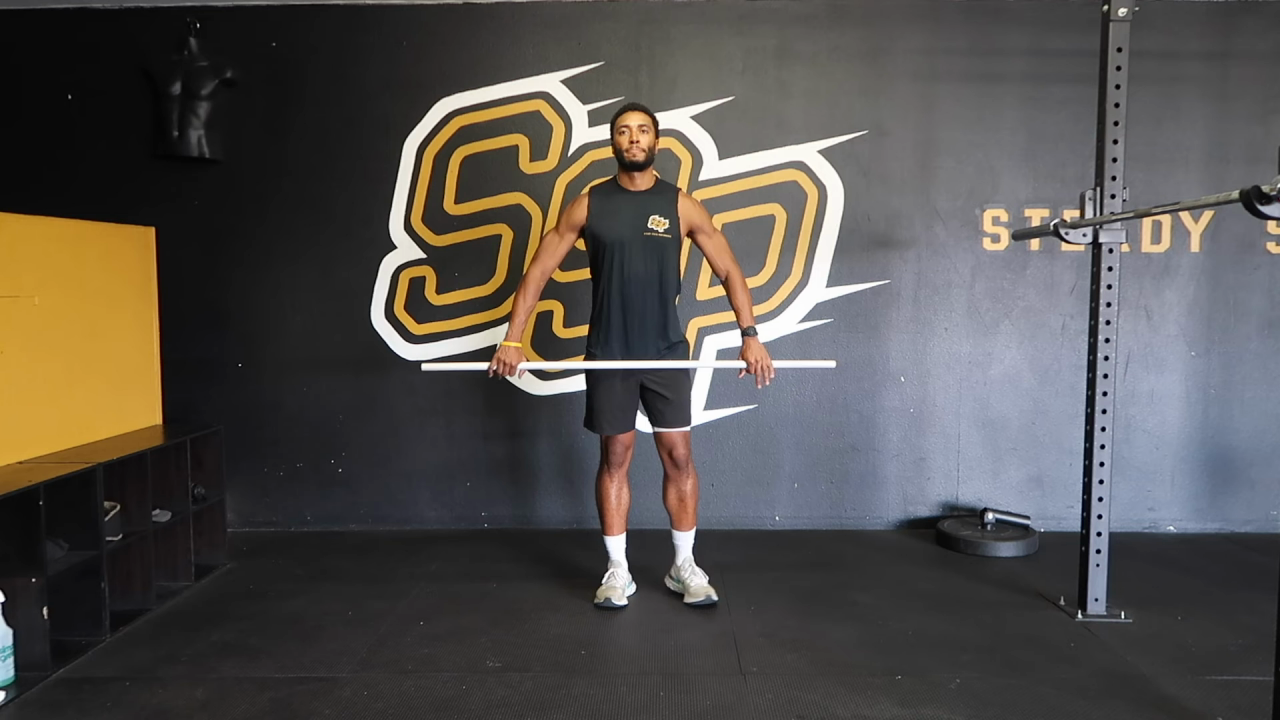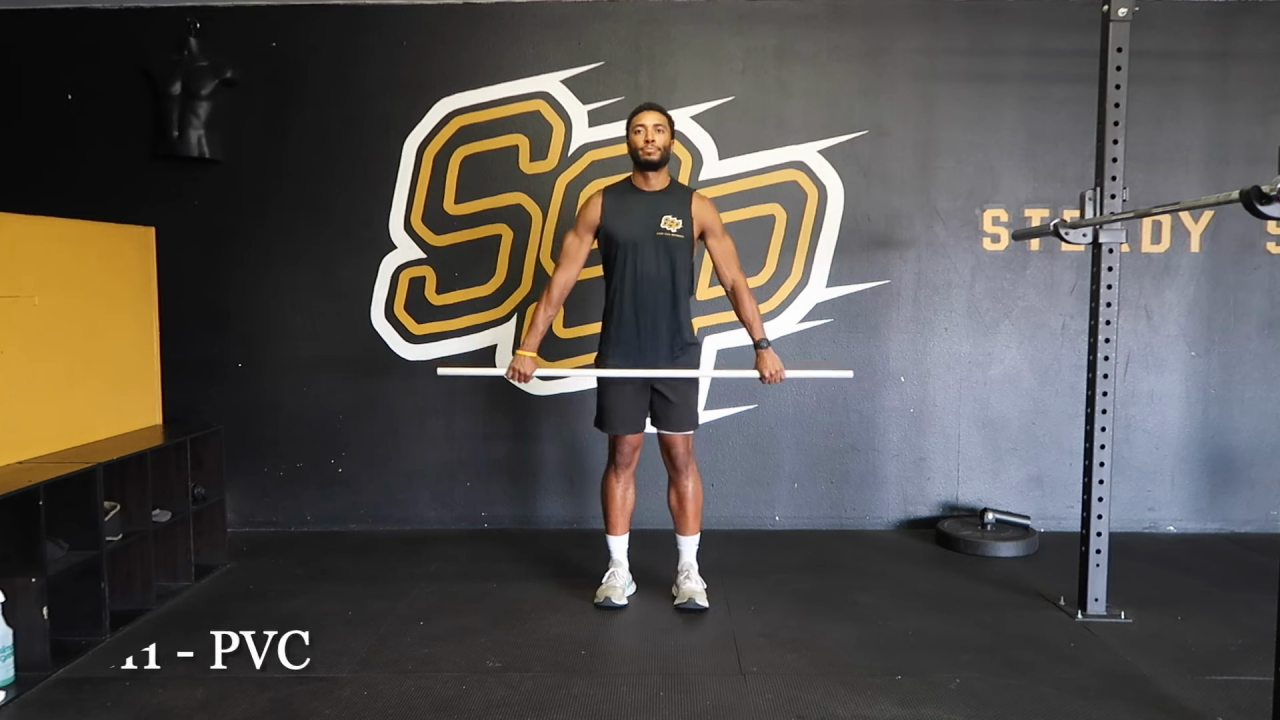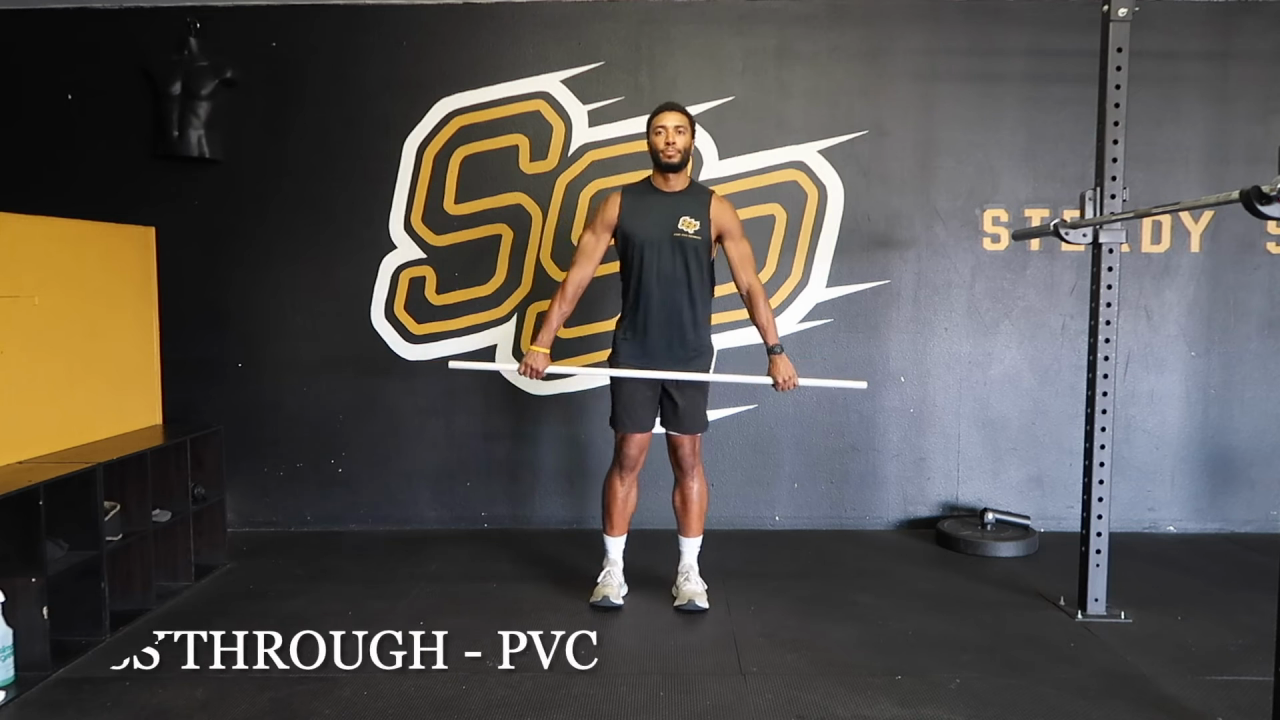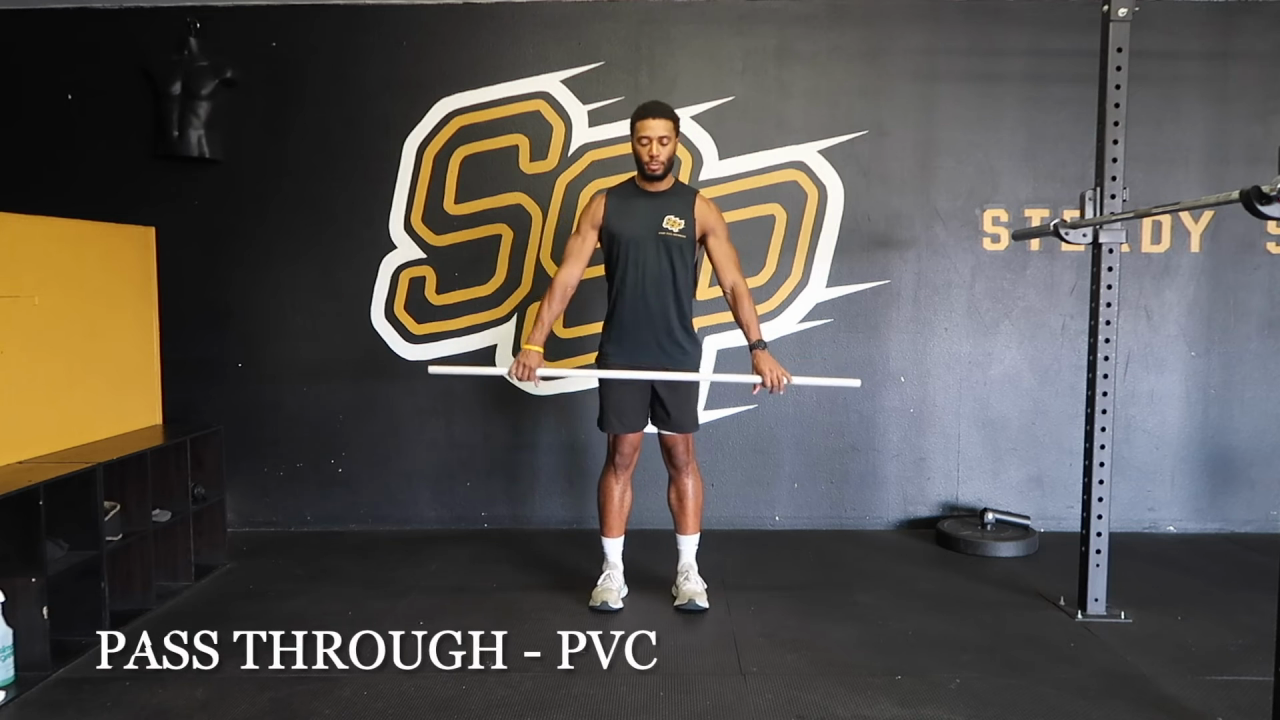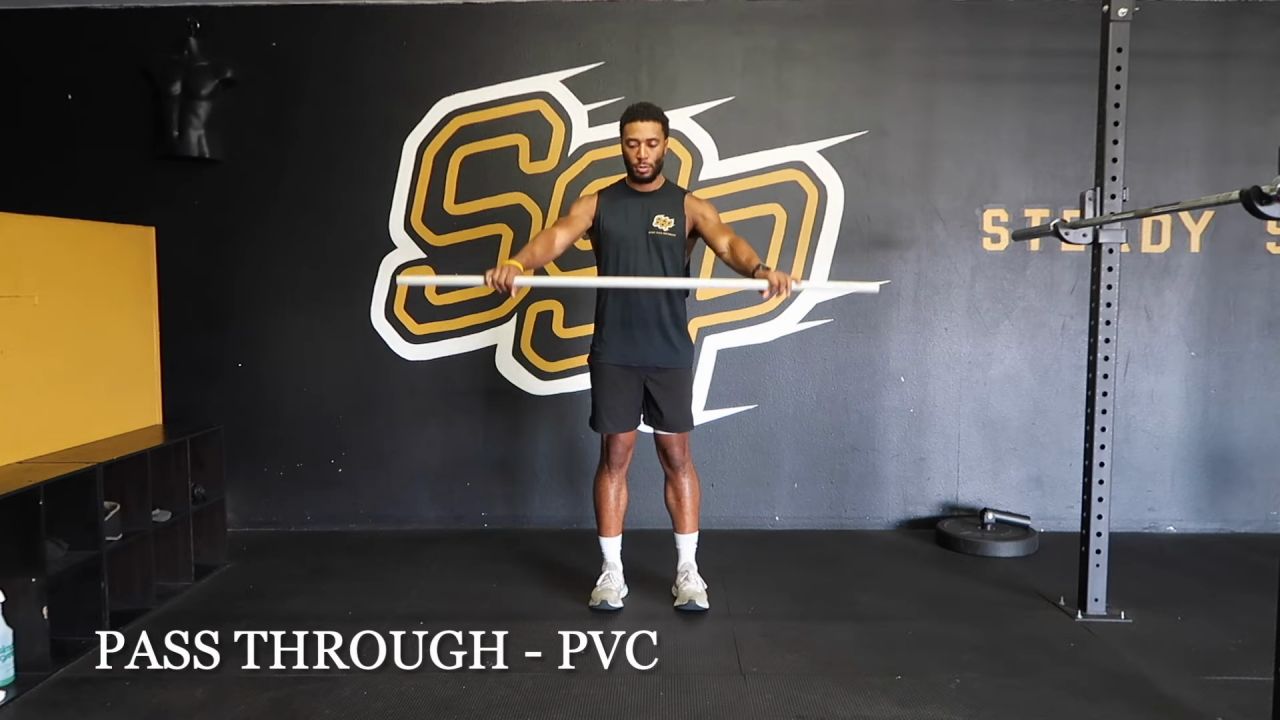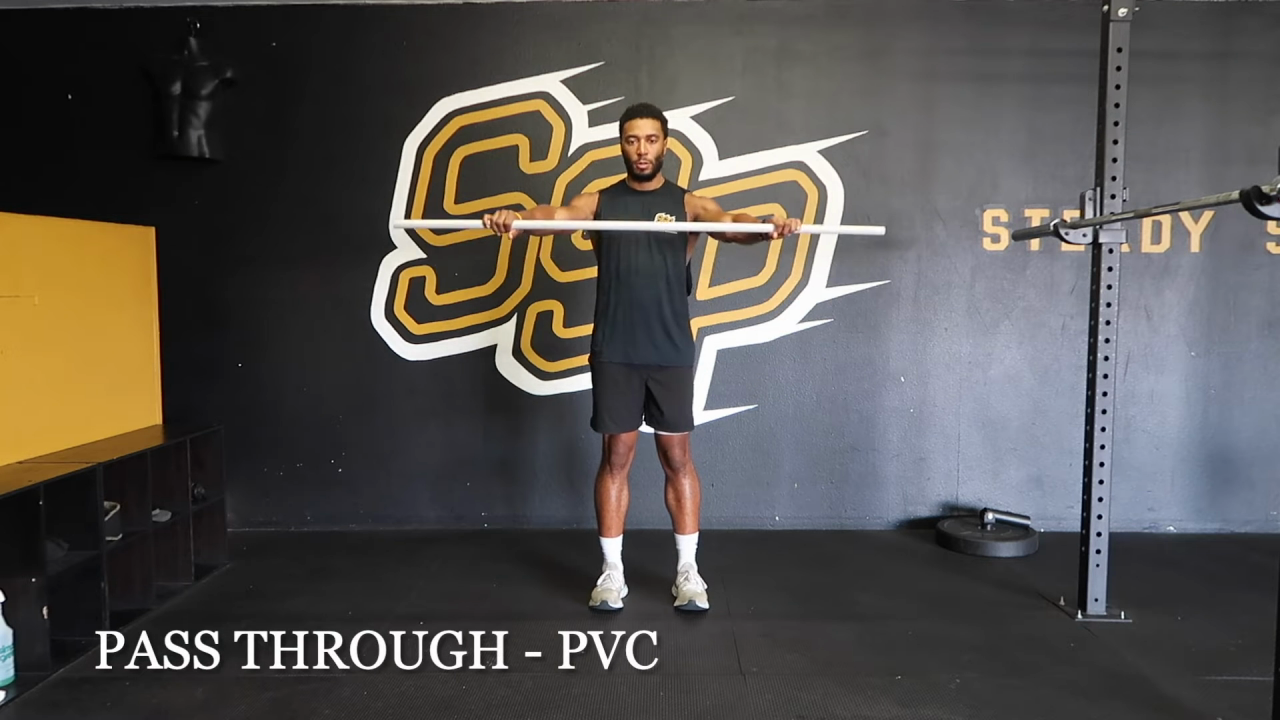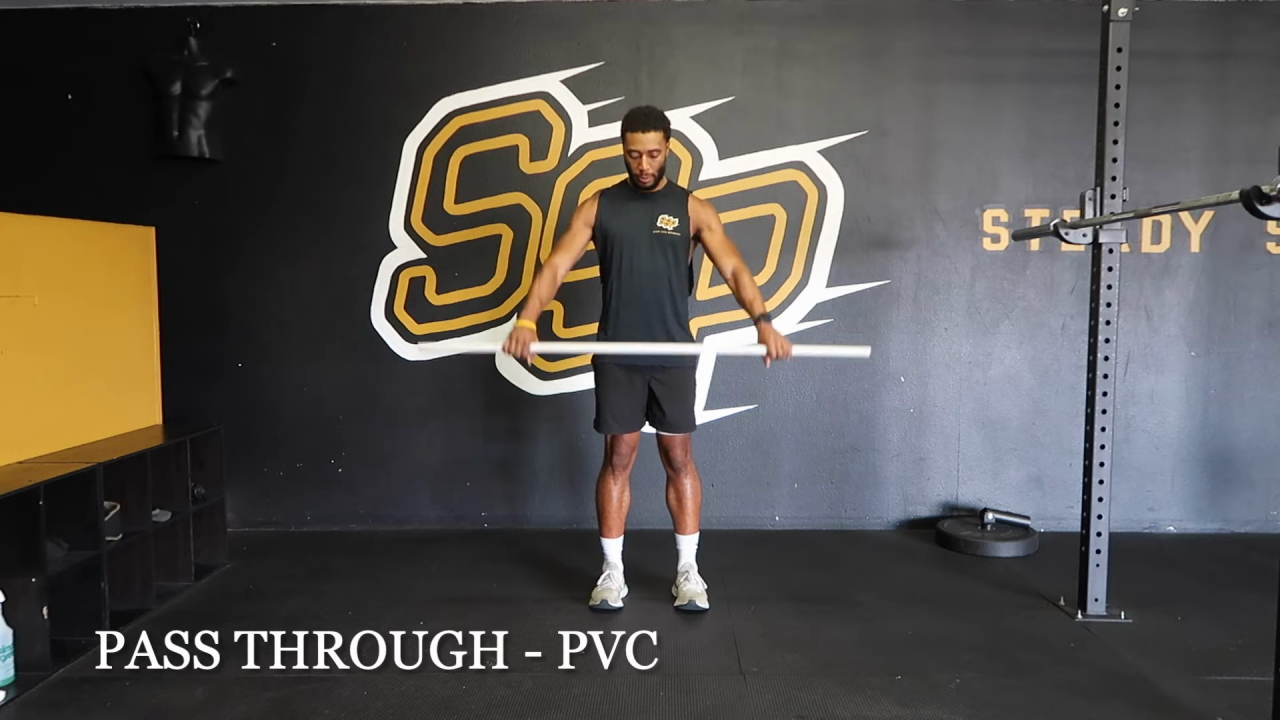
dt=0.4s
person 1, frame 1
left shoulder: (682, 205)
right shoulder: (587, 205)
left elbow: (729, 270)
right elbow: (538, 271)
left wrist: (750, 335)
right wrist: (512, 339)
left hip: (666, 352)
right hip: (609, 354)
left knee: (678, 455)
right knee: (614, 458)
left ankle: (685, 566)
right ankle: (617, 570)
person 1, frame 2
left shoulder: (696, 206)
right shoulder: (601, 205)
left elbow: (734, 280)
right elbow: (561, 279)
left wrist: (762, 345)
right wrist: (529, 346)
left hip: (677, 354)
right hip: (620, 354)
left knee: (681, 459)
right knee: (621, 458)
left ankle: (688, 571)
right ankle: (618, 569)
person 1, frame 3
left shoulder: (715, 209)
right shoulder: (619, 204)
left elbow: (750, 284)
right elbow: (577, 277)
left wrist: (775, 351)
right wrist: (542, 343)
left hip: (690, 356)
right hip: (633, 354)
left knee: (688, 460)
right knee: (627, 459)
left ankle: (688, 572)
right ankle: (612, 570)
person 1, frame 4
left shoulder: (699, 208)
right shoulder: (604, 204)
left elbow: (732, 281)
right elbow: (567, 276)
left wrist: (759, 348)
right wrist: (534, 342)
left hip: (678, 355)
right hip: (620, 354)
left knee: (681, 458)
right knee: (620, 458)
left ankle: (688, 570)
right ankle: (612, 572)
person 1, frame 5
left shoulder: (689, 206)
right shoulder: (597, 203)
left elbow: (728, 242)
right elbow: (554, 237)
left wrist: (762, 268)
right wrist: (515, 265)
left hip: (670, 353)
right hip: (614, 353)
left knee: (677, 458)
right knee: (614, 458)
left ankle: (687, 570)
right ankle: (612, 571)
person 1, frame 6
left shoulder: (689, 203)
right shoulder: (598, 201)
left elbow: (730, 222)
right elbow: (554, 215)
left wrist: (767, 223)
right wrist: (517, 217)
left hip: (671, 353)
right hip: (614, 353)
left knee: (678, 458)
right knee: (615, 458)
left ankle: (687, 571)
right ankle: (612, 572)
person 1, frame 7
left shoulder: (692, 208)
right shoulder: (598, 206)
left elbow: (733, 267)
right elbow: (557, 265)
left wrist: (763, 321)
right wrist: (527, 320)
left hip: (674, 355)
right hip: (616, 355)
left knee: (679, 459)
right knee: (617, 459)
left ankle: (687, 571)
right ankle: (612, 572)
